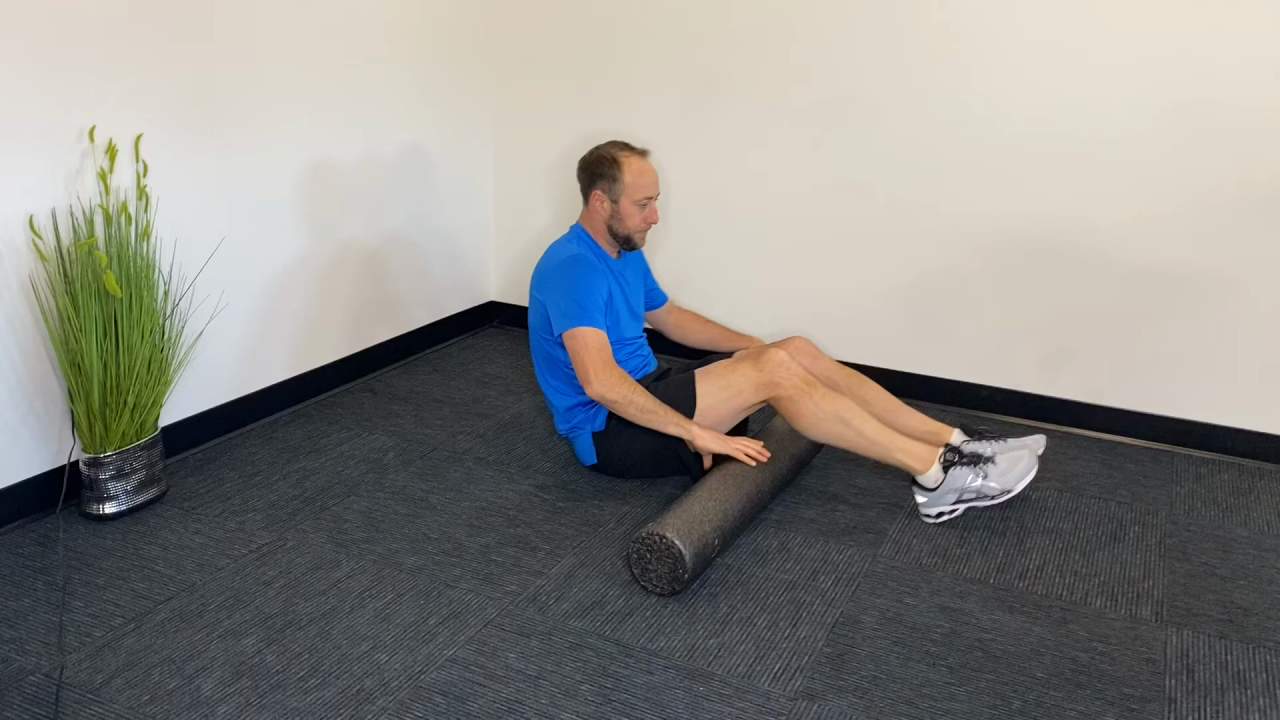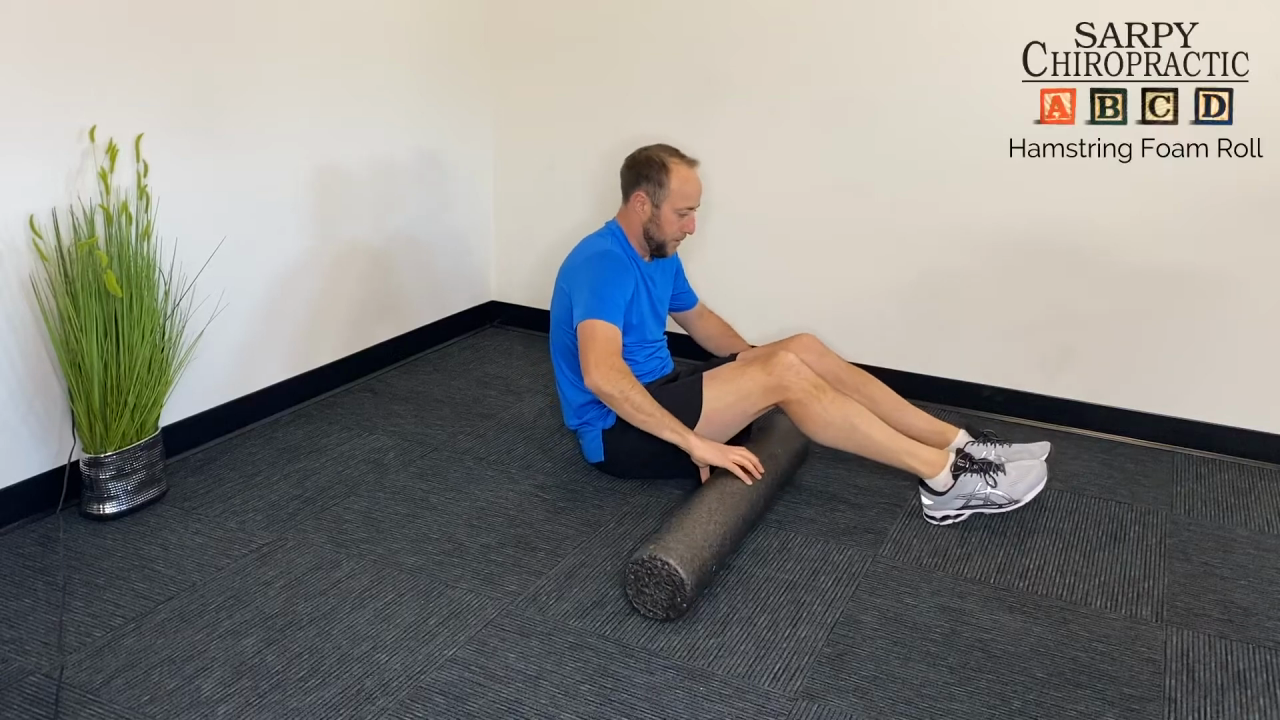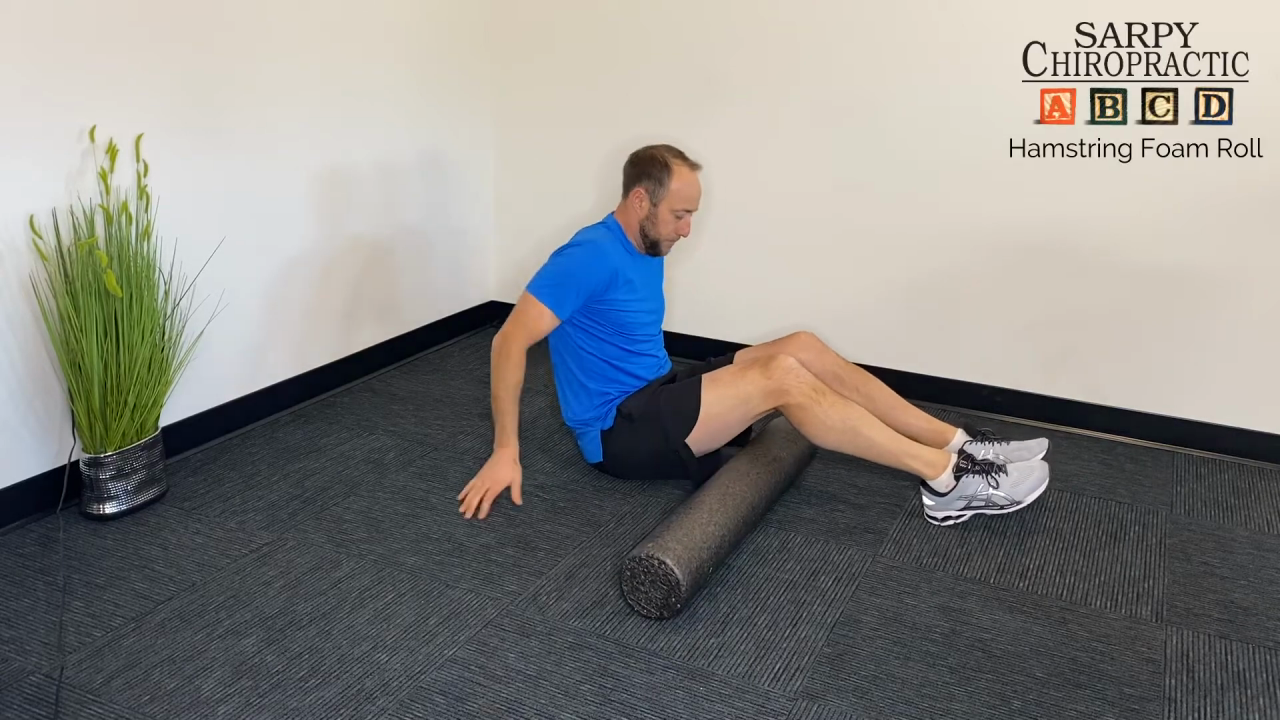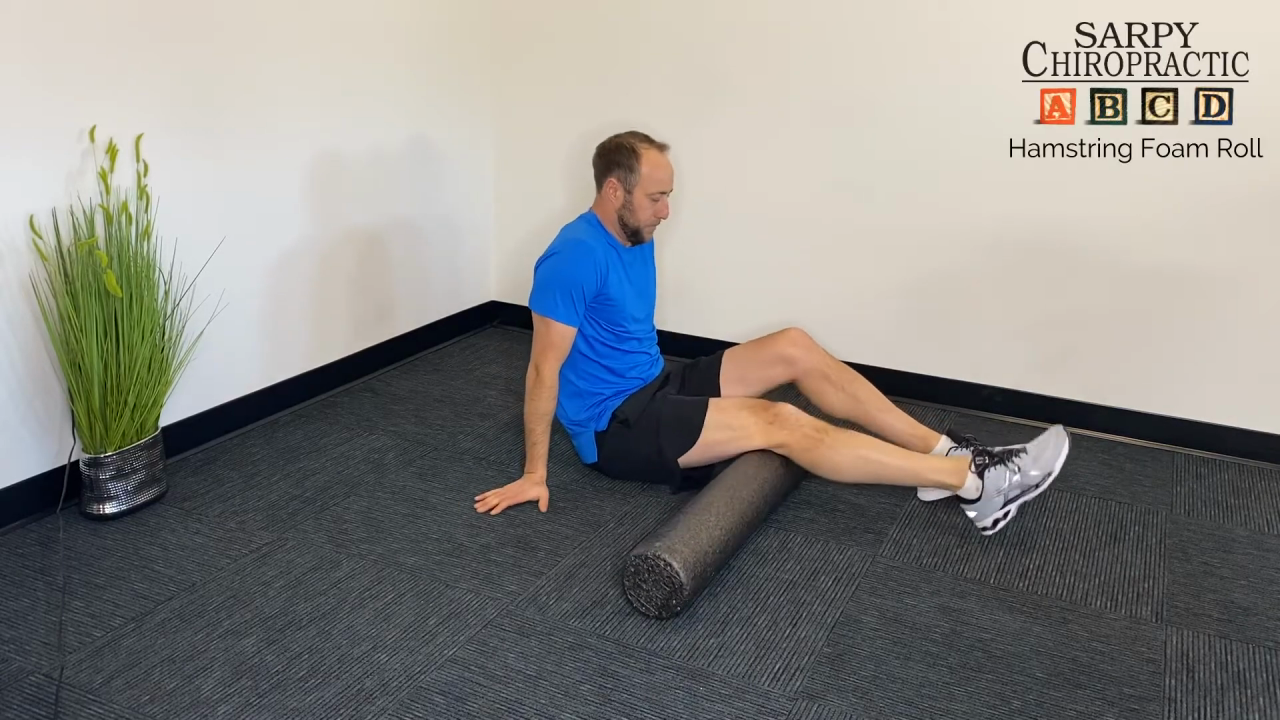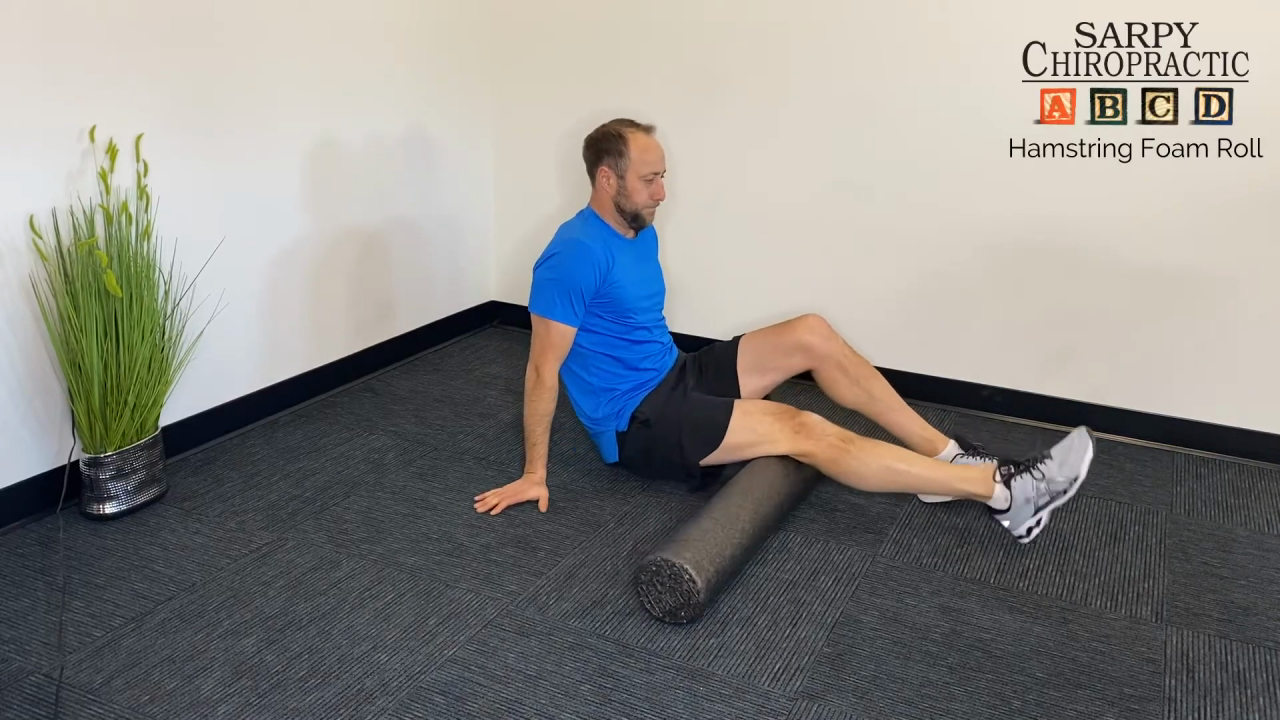
dt=1s
person 1, frame 1
left shoulder: (625, 255)
right shoulder: (571, 268)
left elbow: (670, 317)
right elbow: (598, 381)
left wrist: (756, 345)
right wrist: (699, 435)
left hip: (645, 395)
right hip: (612, 433)
left knee: (796, 352)
right knee: (773, 371)
left ankle: (952, 445)
right ankle: (936, 474)
person 1, frame 2
left shoulder: (659, 255)
right shoulder: (601, 263)
left elbow: (699, 319)
right elbow: (601, 374)
left wrist: (758, 364)
right wrist: (696, 444)
left hip: (658, 395)
right hip: (619, 433)
left knee: (802, 350)
right knee: (783, 373)
left ankle: (960, 447)
right ankle: (946, 478)
person 1, frame 3
left shoulder: (644, 248)
right shoulder: (590, 257)
right elbow: (509, 342)
right wrist: (505, 453)
left hip: (654, 396)
right hip: (620, 433)
left knee: (804, 350)
right knee: (781, 377)
left ankle: (957, 445)
right ankle: (947, 480)
person 1, frame 4
left shoulder: (636, 239)
right shoulder: (574, 257)
right elbow: (544, 369)
right wrist: (533, 474)
left hip: (655, 387)
right hip: (615, 427)
left knee: (792, 347)
right knee: (780, 425)
left ankle: (942, 453)
right ankle: (976, 485)
person 1, frame 5
left shoulder: (640, 232)
right shoulder: (574, 255)
right elbow: (543, 369)
right wrist: (534, 474)
left hip: (675, 377)
right hip: (637, 423)
left knee: (811, 335)
right knee: (803, 431)
left ankle: (945, 458)
right ankle: (1003, 491)
